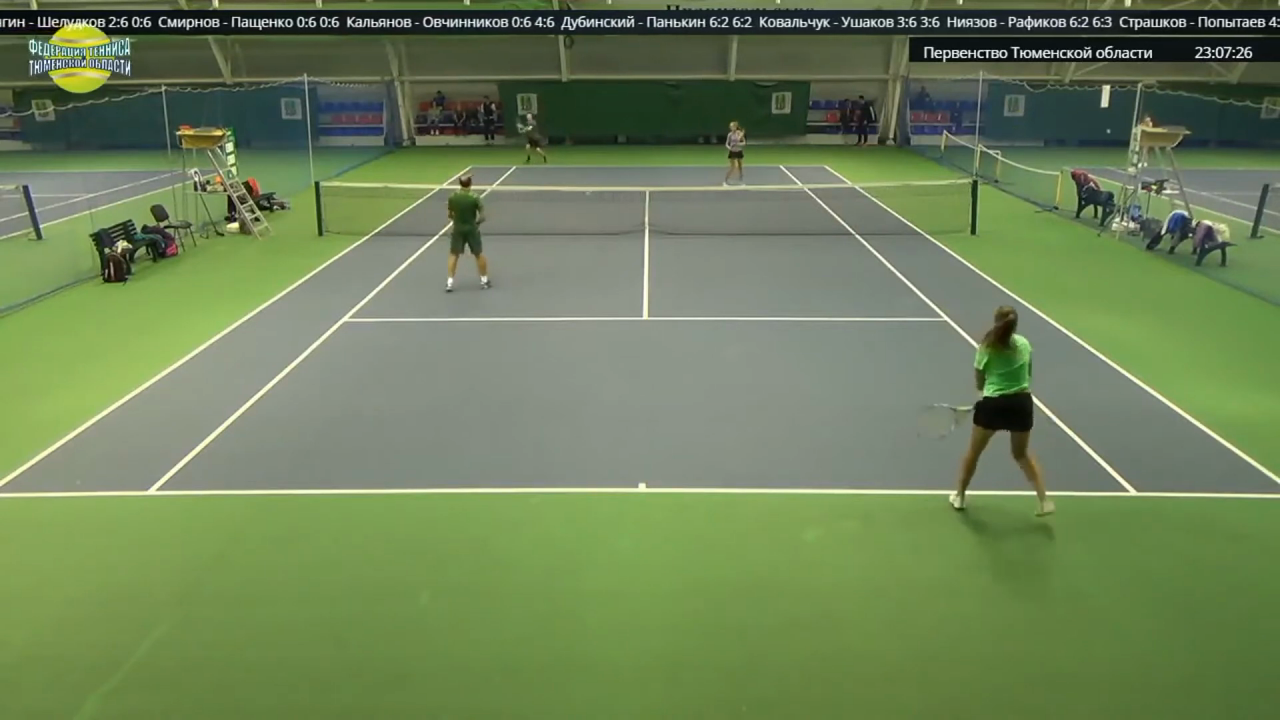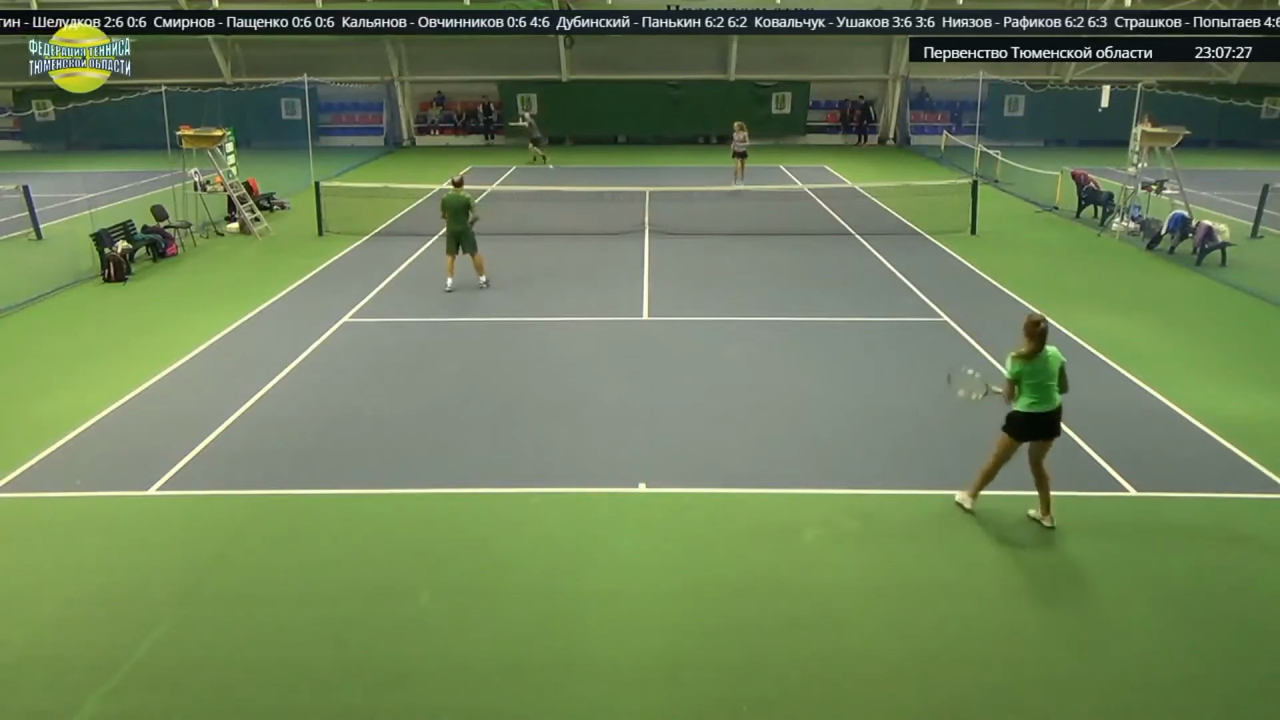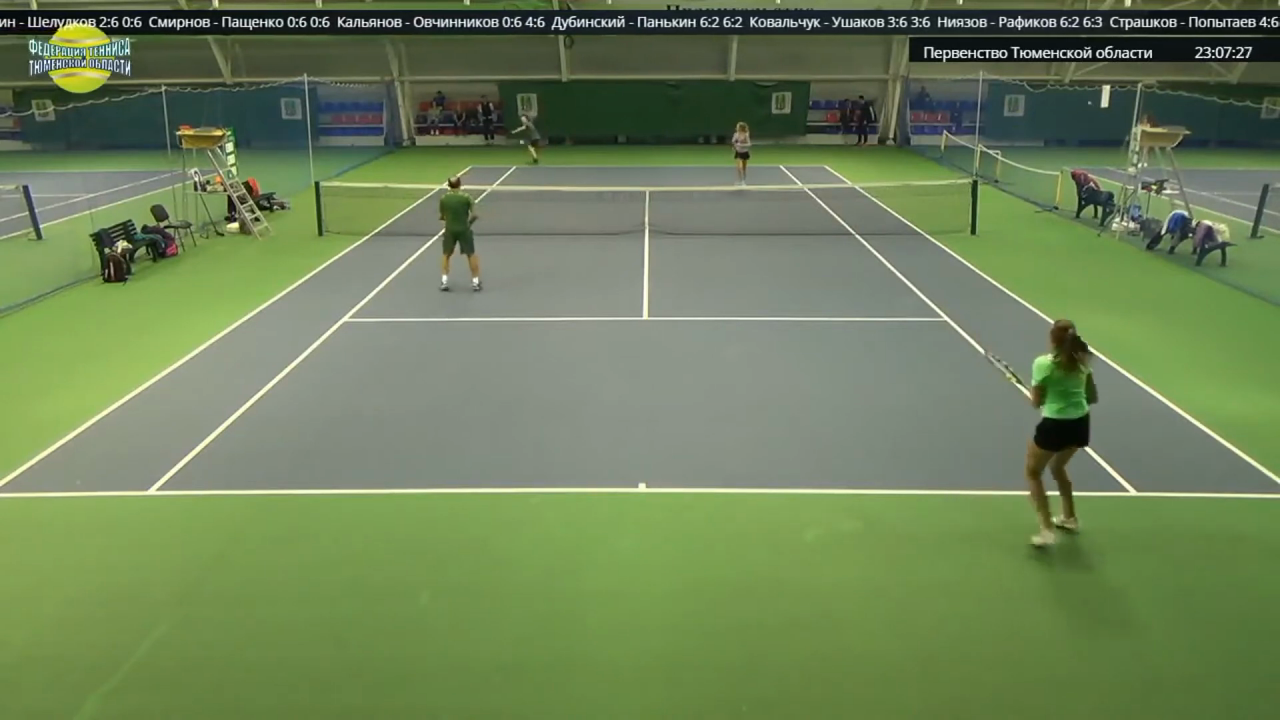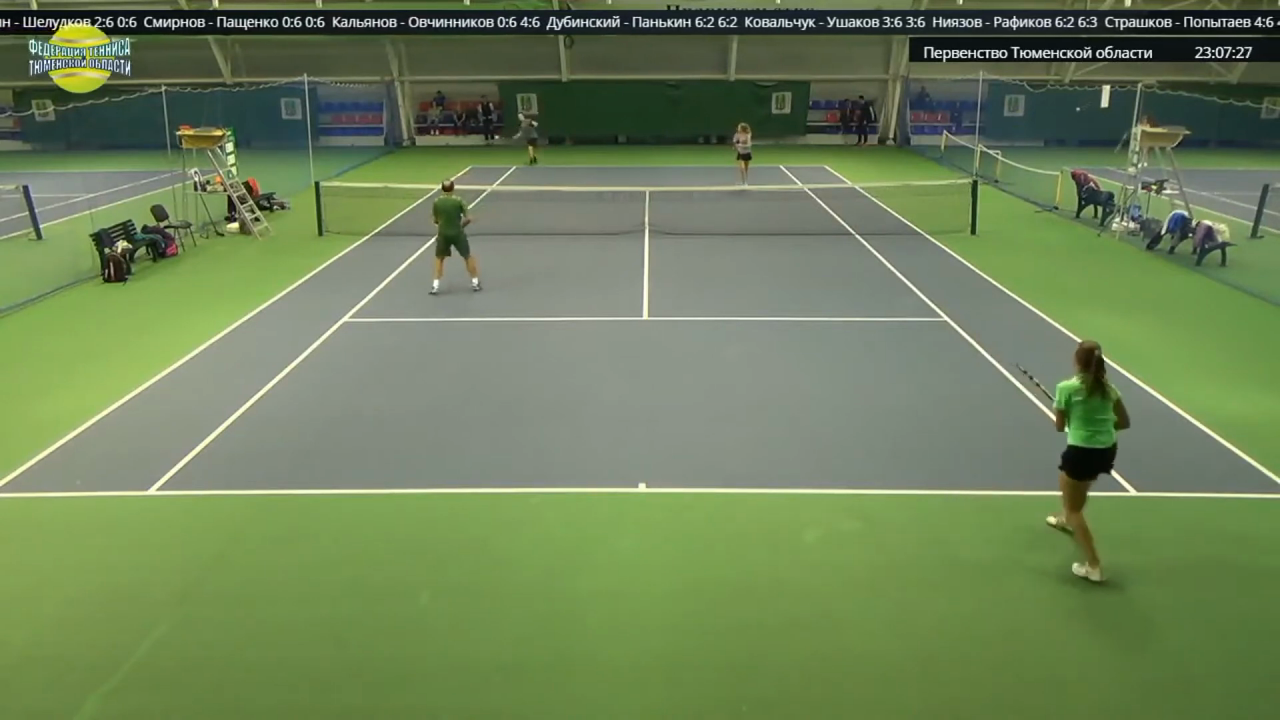
dt=0.2s
person 1, frame 1
left shoulder: (987, 349)
right shoulder: (1024, 344)
left elbow: (980, 385)
right elbow: (1027, 375)
left hip: (995, 406)
right hip: (1023, 404)
left knee: (974, 452)
right knee: (1021, 453)
left ankle: (960, 496)
right ankle: (1044, 500)
person 1, frame 2
left shoulder: (1016, 358)
right shoulder: (1056, 355)
left elbow: (1010, 396)
right elbow: (1064, 388)
left hip: (1025, 417)
right hip: (1052, 416)
left knee: (997, 460)
right knee: (1036, 462)
left ankle: (970, 497)
right ankle: (1046, 514)
person 1, frame 3
left shoulder: (1042, 364)
right shoulder: (1081, 363)
left elbow: (1036, 403)
right elbow: (1092, 398)
left hip: (1055, 425)
right hip: (1080, 425)
left knee: (1032, 473)
right knee: (1057, 468)
left ankle: (1047, 530)
right ankle: (1070, 518)
person 1, frame 4
left shoulder: (1066, 388)
right shoulder: (1109, 387)
left elbow: (1060, 426)
right elbow: (1125, 423)
left hip: (1081, 453)
right hip: (1107, 451)
left knee: (1074, 508)
right knee: (1076, 493)
left ankle: (1093, 567)
right ankle: (1067, 520)
